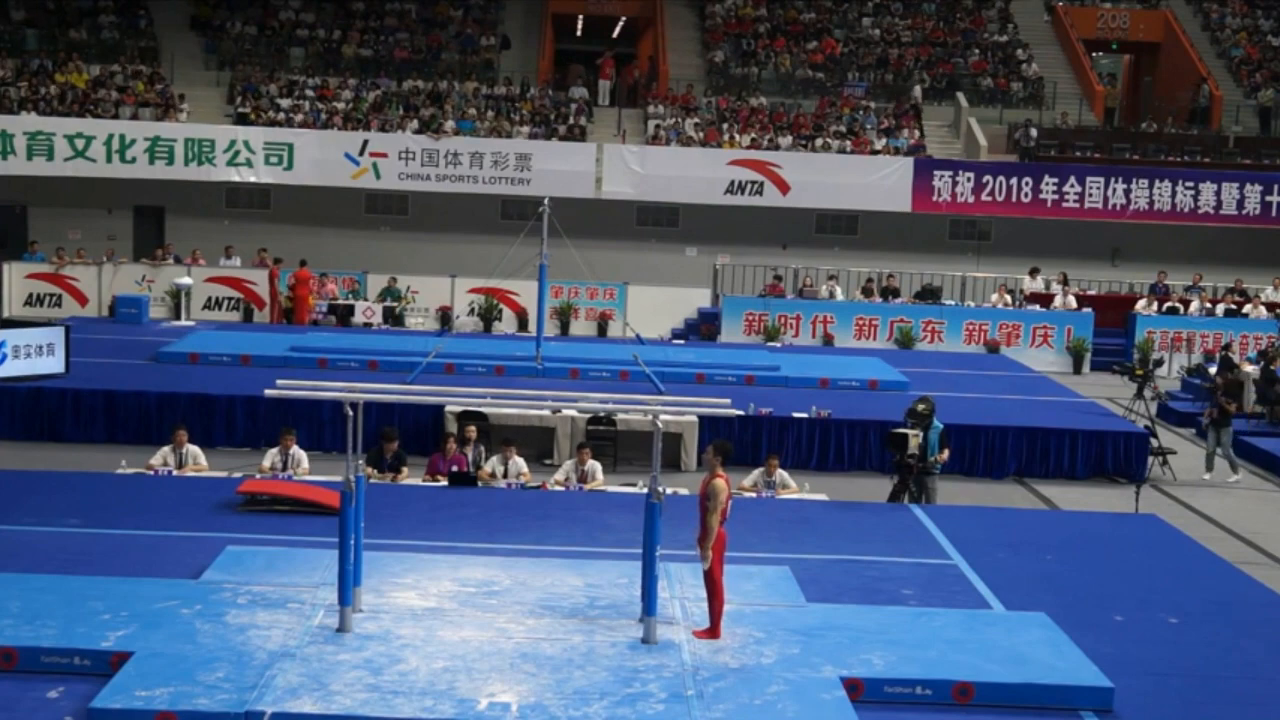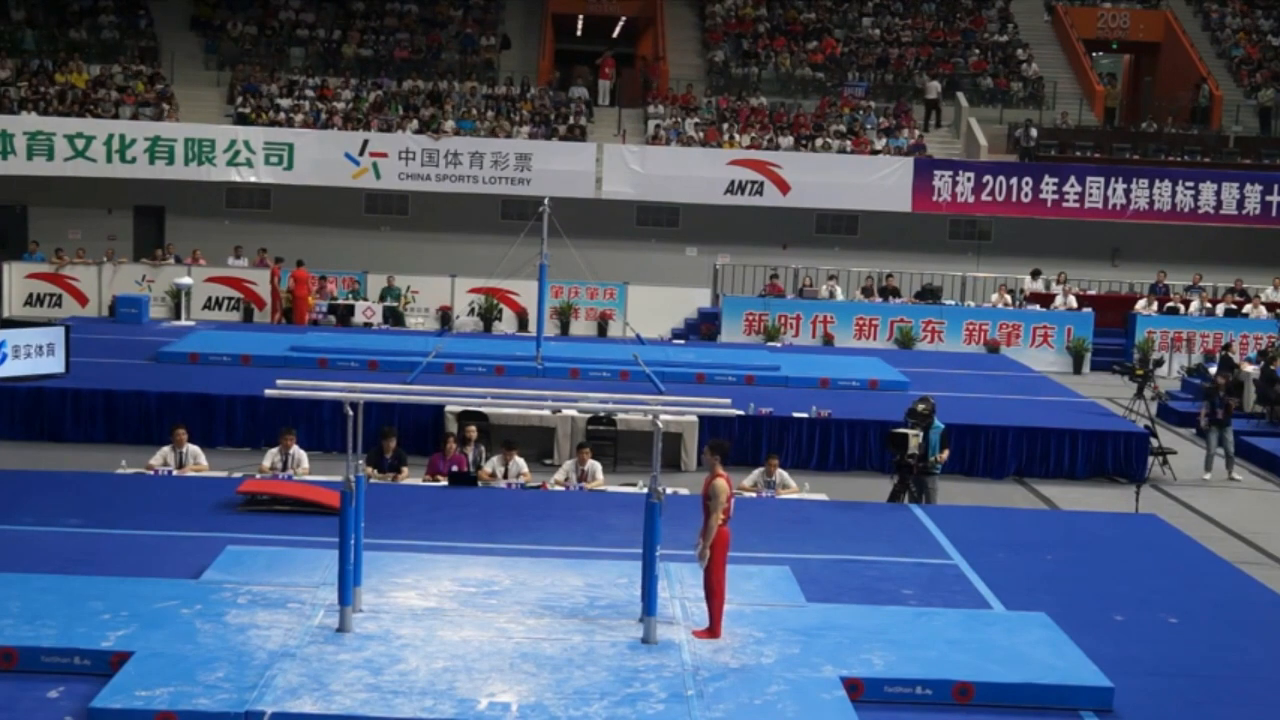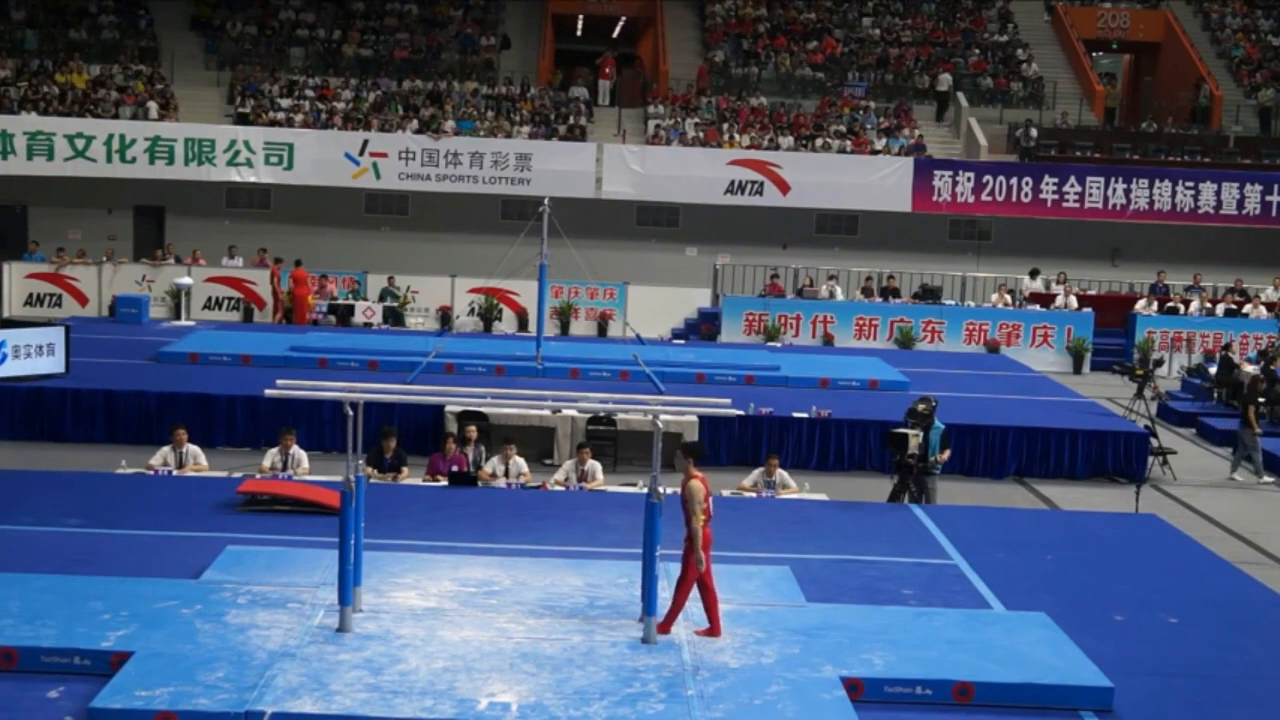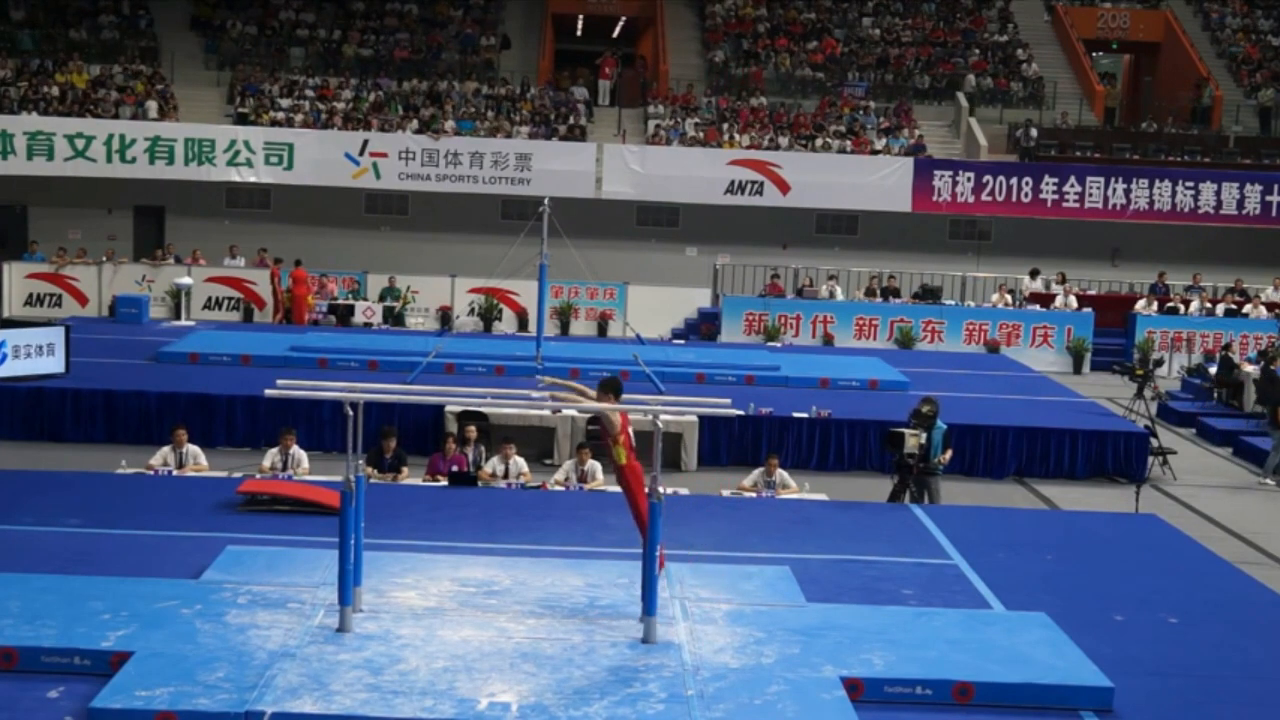
dt=1s
person 1, frame 1
left shoulder: (717, 483)
right shoulder: (710, 478)
left elbow: (714, 518)
left wrist: (707, 547)
right wrist: (702, 540)
left hip: (714, 538)
right hip: (708, 536)
left knee: (714, 584)
right knee: (710, 583)
left ankle: (714, 630)
right ankle: (712, 627)
person 1, frame 2
left shoulder: (718, 483)
right shoulder: (712, 478)
left elbow: (716, 517)
left wrist: (706, 546)
right wrist: (701, 537)
left hip: (717, 536)
right hip: (712, 535)
left knee: (712, 583)
right knee: (715, 583)
left ankle: (713, 629)
right ankle: (713, 627)
person 1, frame 3
left shoulder: (692, 485)
right shoulder: (695, 479)
left elbow: (695, 519)
left wrist: (697, 550)
left hip: (698, 538)
right hip: (702, 535)
left knee: (684, 583)
right knee: (705, 583)
left ankle: (666, 625)
right ankle: (714, 627)
person 1, frame 4
left shoulder: (610, 412)
right shoulder: (613, 410)
left elbow: (583, 399)
right elbow: (584, 392)
left wrist: (557, 395)
right wrist: (554, 382)
left hip: (628, 471)
right hip: (628, 469)
left knee: (642, 515)
right knee: (642, 515)
left ankle: (656, 557)
right ankle: (657, 557)
